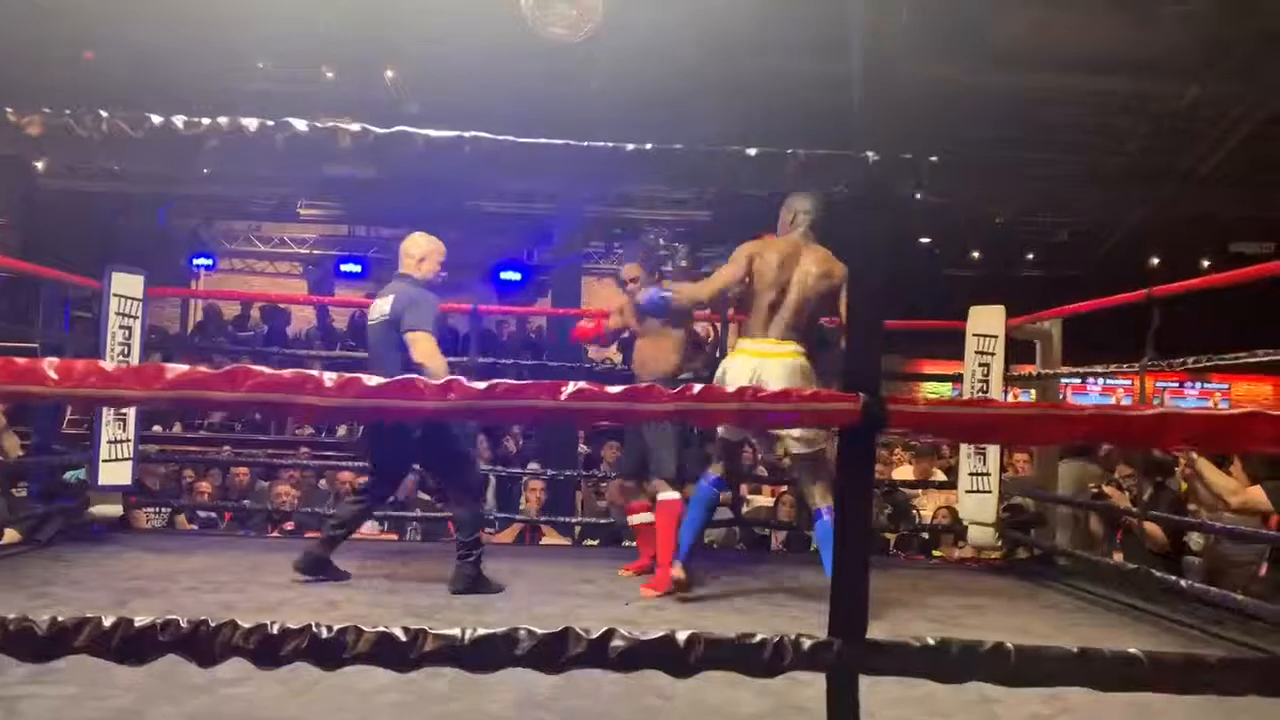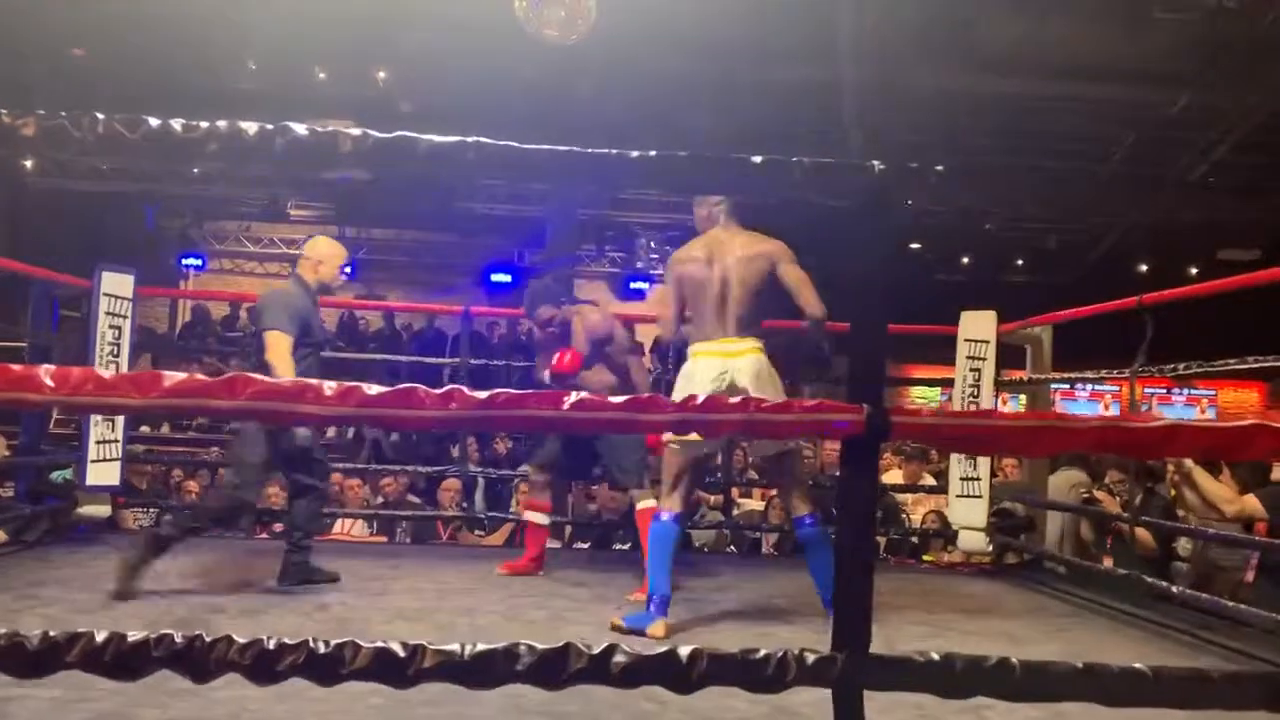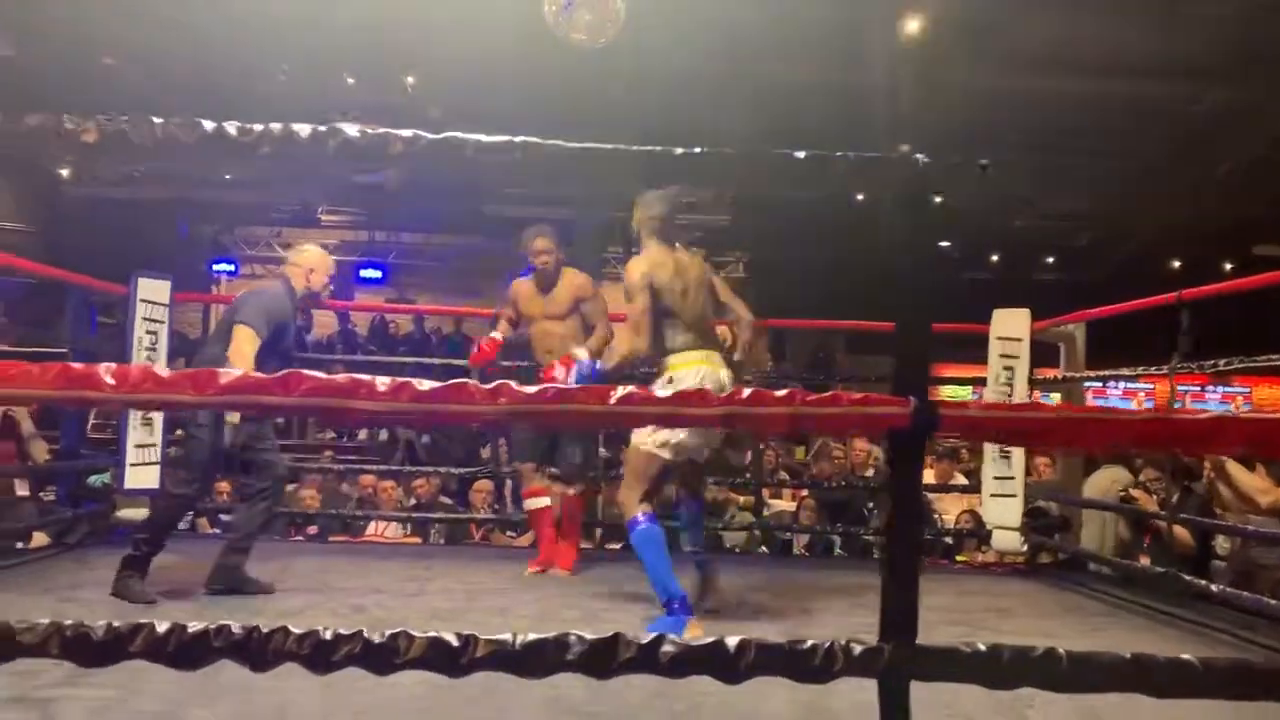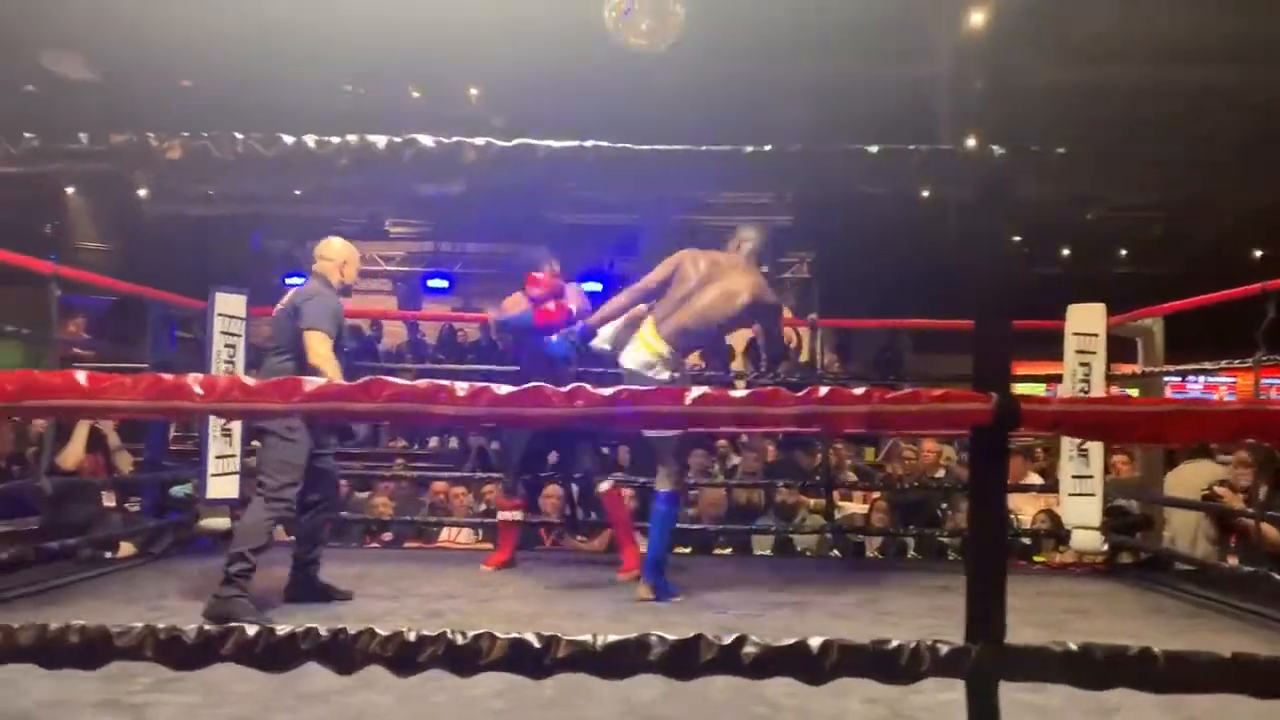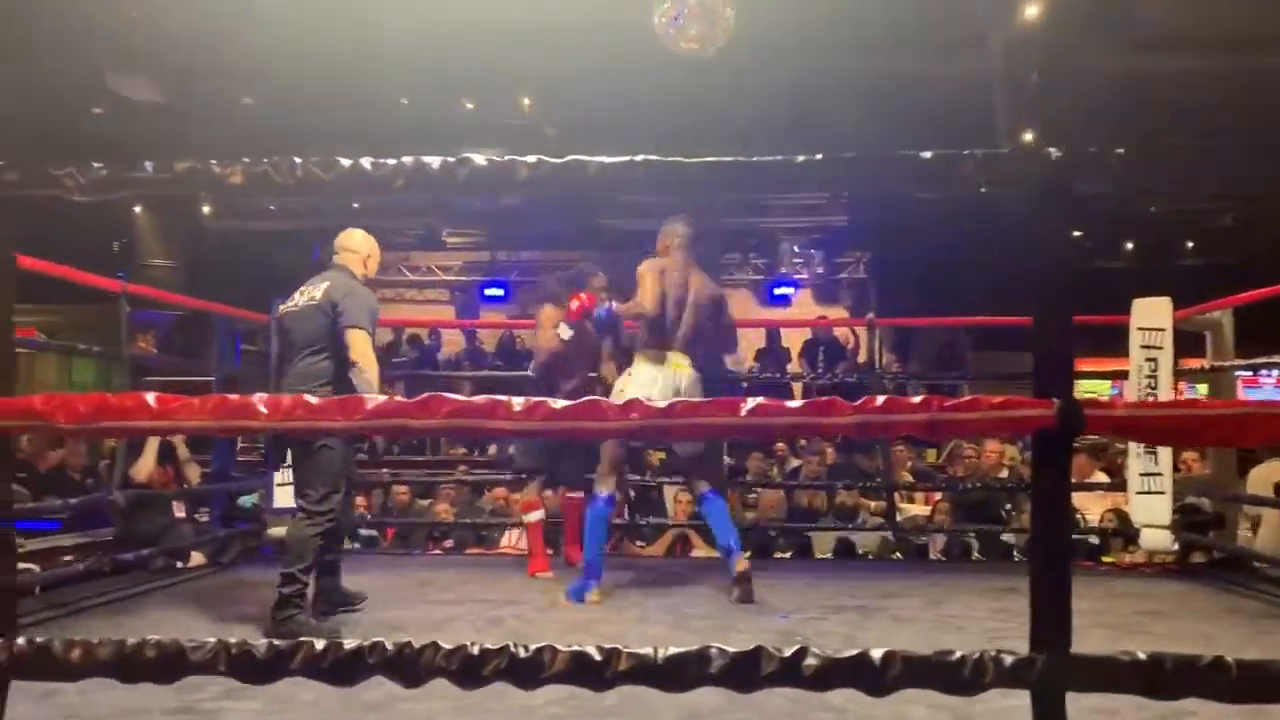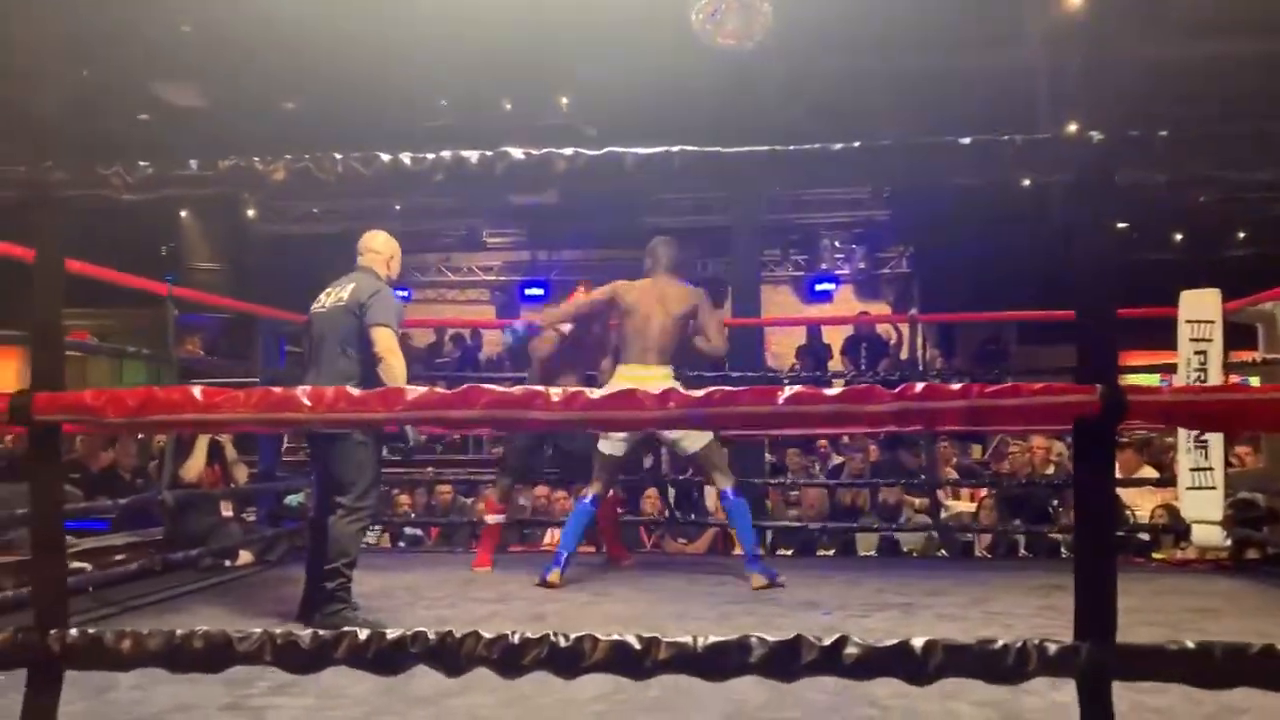
dt=0.4s
person 1, frame 1
left shoulder: (754, 250)
right shoulder: (837, 268)
left elbow: (707, 294)
left wrist: (659, 300)
left hip: (740, 365)
right hip: (789, 367)
left knee: (725, 464)
right knee: (819, 492)
left ankle: (681, 560)
person 1, frame 2
left shoulder: (682, 256)
right shoulder: (771, 250)
left elbow: (669, 324)
right elbow: (815, 314)
left hip: (703, 367)
right hip: (753, 365)
left knee: (671, 494)
right knee: (795, 496)
left ankle: (655, 611)
right ankle: (835, 605)
person 1, frame 3
left shoulder: (640, 268)
right shoulder: (696, 263)
left elbow: (639, 348)
right elbow: (744, 320)
right wrist: (738, 368)
left hip: (683, 380)
right hip: (718, 377)
left knee: (632, 501)
right knee: (687, 480)
left ankle: (679, 616)
right ankle: (702, 563)
person 1, frame 4
left shoulder: (696, 257)
right shoulder: (766, 296)
left elbow: (638, 292)
right elbow: (775, 357)
left wrist: (586, 325)
left hip: (633, 334)
right hip: (658, 365)
right knee: (669, 475)
right ankle: (652, 578)
person 1, frame 5
left shoulder: (653, 268)
right shoulder: (712, 288)
left elbow: (647, 308)
right elbow: (728, 348)
left wrist: (611, 311)
left hip: (647, 375)
right hip: (685, 380)
left knee: (606, 478)
right knee: (700, 481)
left ankle: (589, 579)
right ankle: (736, 558)
person 1, frame 6
left shoulder: (622, 289)
right shoulder: (692, 295)
left elbow: (571, 309)
right elbow: (718, 349)
left hip: (622, 388)
right hip: (665, 389)
left knee: (598, 486)
right knee: (722, 478)
left ankle: (557, 566)
right ankle: (756, 568)
person 2, frame 1
left shoulder: (382, 300)
right shoulder: (418, 300)
right elbow: (425, 356)
left knee: (377, 486)
right knee: (464, 486)
left ankle: (317, 555)
right ankle: (468, 572)
person 2, frame 2
left shoulder: (304, 301)
right shoulder: (287, 299)
right elbow: (278, 358)
left knee: (313, 478)
right knee: (242, 495)
left ankle: (297, 564)
right ankle: (146, 552)
person 2, frame 3
left shoulder: (282, 303)
right shoulder: (269, 299)
right elbow: (239, 355)
right wrist: (233, 414)
left knee: (269, 478)
right knee: (189, 487)
left ankle: (228, 569)
right ankle: (133, 569)
person 2, frame 4
left shoulder: (303, 295)
right shoulder: (322, 299)
right elbow: (319, 357)
left hip: (294, 409)
right hip: (288, 411)
left knee: (322, 492)
right knee: (277, 497)
left ankle: (304, 579)
right ankle: (230, 593)
person 2, frame 5
left shoulder: (304, 292)
right shoulder: (355, 293)
left elbow: (285, 355)
right elbow: (360, 356)
left knee: (325, 502)
right knee: (319, 508)
left ankle: (329, 590)
right ankle: (289, 611)
person 2, frame 6
left shoulder: (327, 294)
right shoulder: (378, 293)
right elbow: (386, 352)
left knee: (328, 504)
right knee: (354, 506)
left ankle: (316, 599)
right ankle: (334, 606)
person 3, frame 1
right shoulder: (626, 305)
right elbow: (603, 335)
right wrist: (591, 332)
left hip: (672, 394)
left knee: (661, 478)
right knee: (630, 480)
left ankle: (667, 571)
right ankle: (650, 554)
person 3, frame 2
left shoulder: (595, 322)
right shoulder: (541, 336)
left elbow: (633, 361)
right elbow: (542, 375)
right wrist: (553, 372)
left knee: (637, 486)
right knee: (537, 475)
right ankle: (532, 558)
person 3, frame 3
left shoulder: (580, 283)
right shoulder: (519, 289)
left elbow: (603, 330)
right elbow: (508, 321)
left wrist: (578, 362)
right wrist: (492, 340)
left hip: (575, 381)
right hip: (541, 382)
left knee: (571, 469)
right knee: (526, 462)
left ankle: (569, 546)
right ankle: (547, 545)
person 3, frame 4
left shoulder: (572, 295)
right shoulder: (513, 307)
right elbow: (514, 332)
left wrist: (570, 315)
right wrist: (540, 306)
left knee: (596, 472)
right knee: (512, 474)
left ankle: (630, 553)
right ankle: (504, 549)
person 3, frame 5
right shoulder: (550, 312)
left elbow: (604, 364)
right elbow: (543, 357)
right wrist: (570, 324)
left hip: (572, 400)
left knee: (574, 475)
right knee: (537, 476)
left ankle: (571, 545)
right ankle: (537, 555)
person 3, frame 6
left shoulder: (599, 340)
right shoulder: (551, 327)
left elbow: (608, 373)
right elbow: (540, 353)
right wrist: (567, 324)
right knee: (507, 480)
left ankle: (615, 547)
right ankle: (486, 550)
